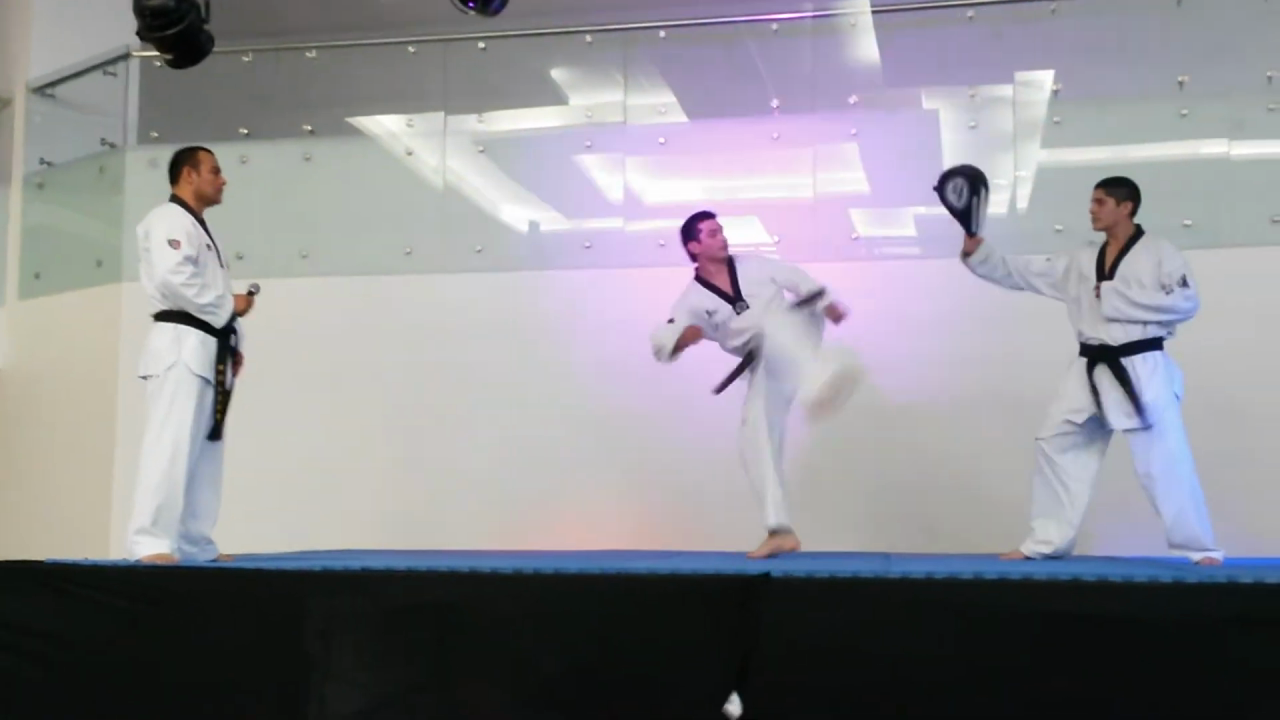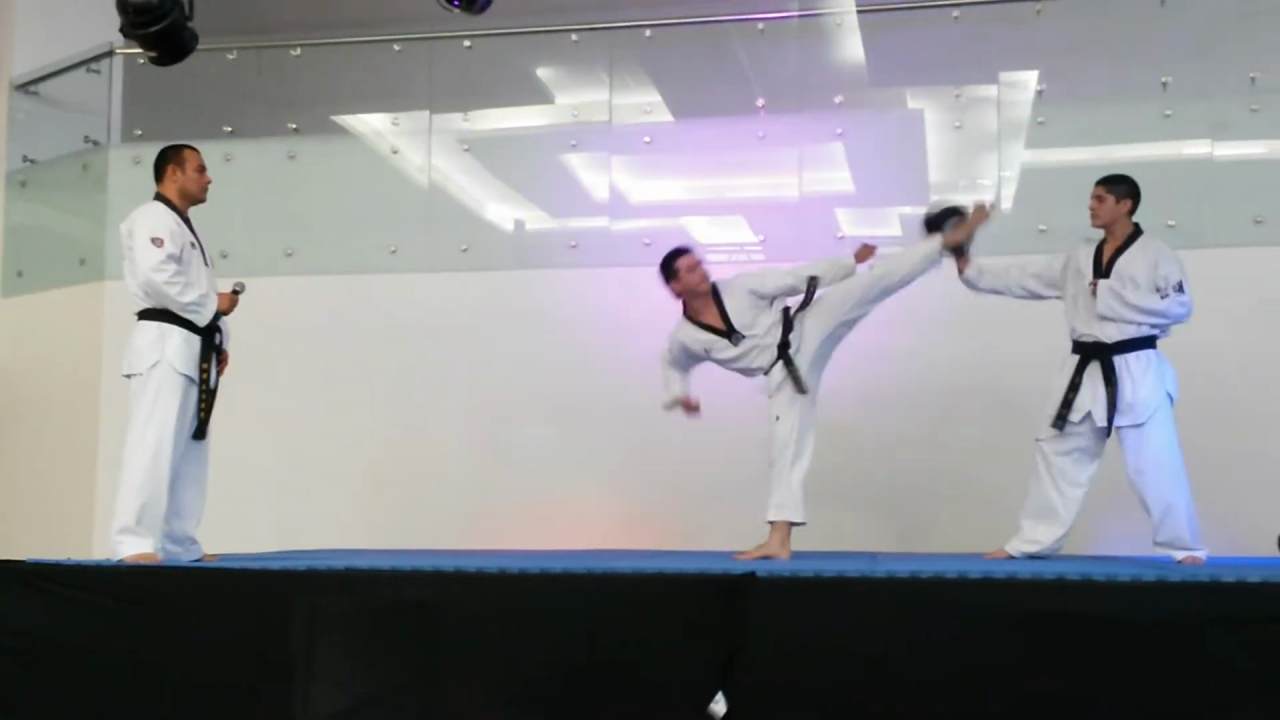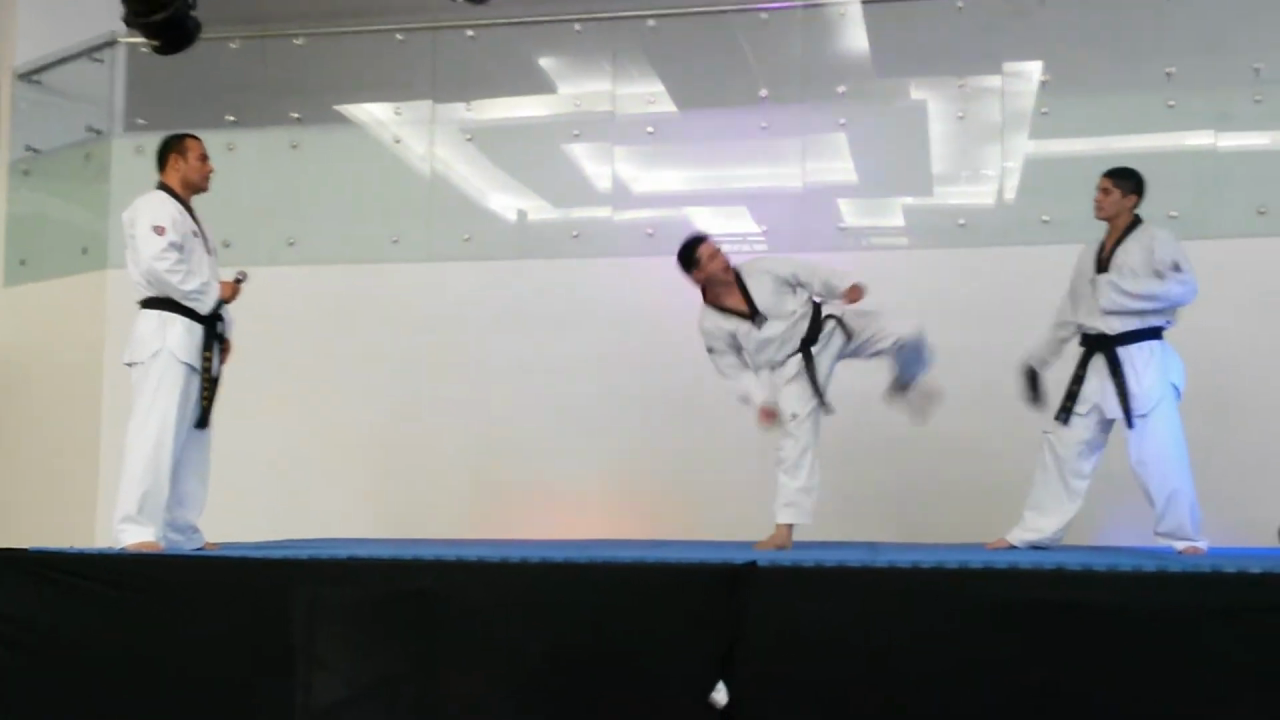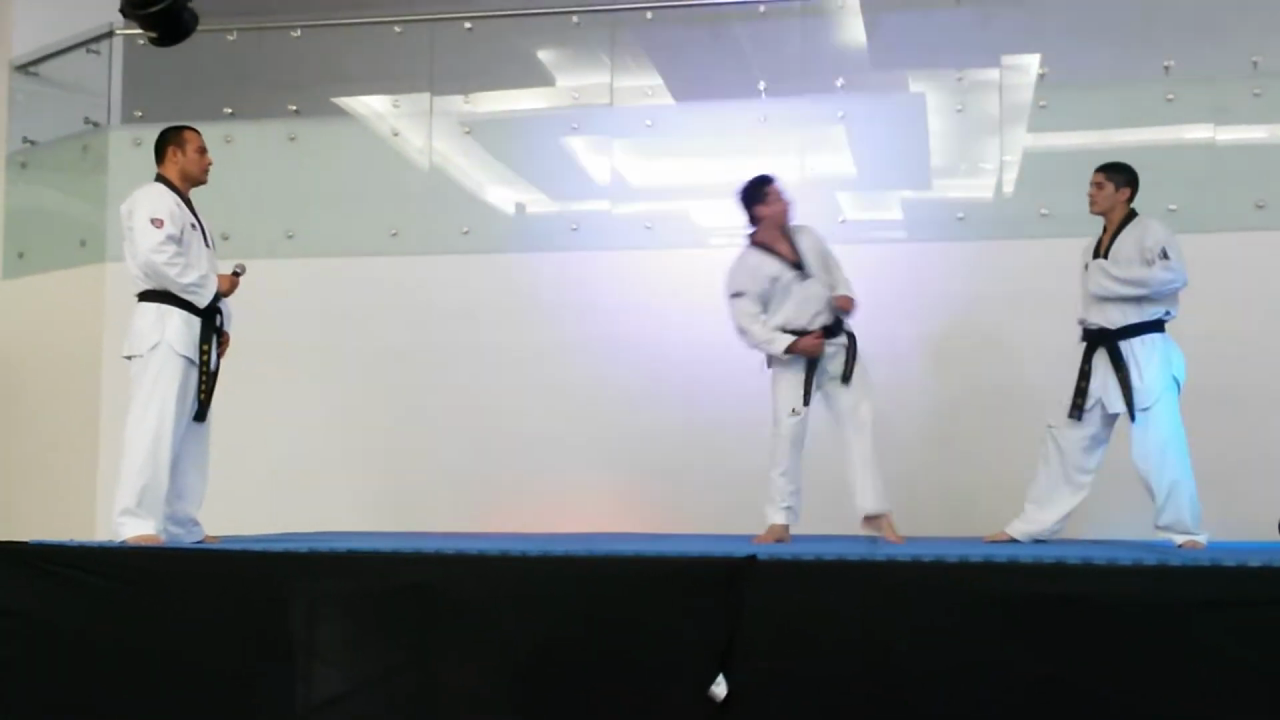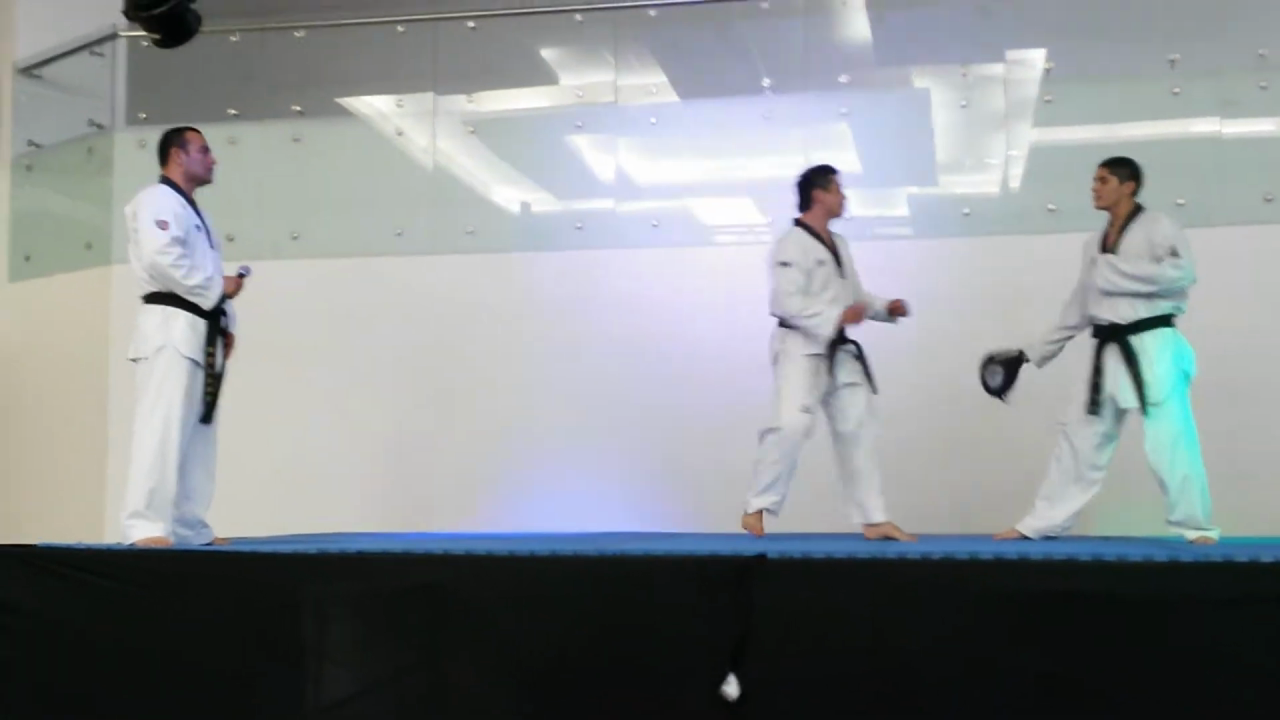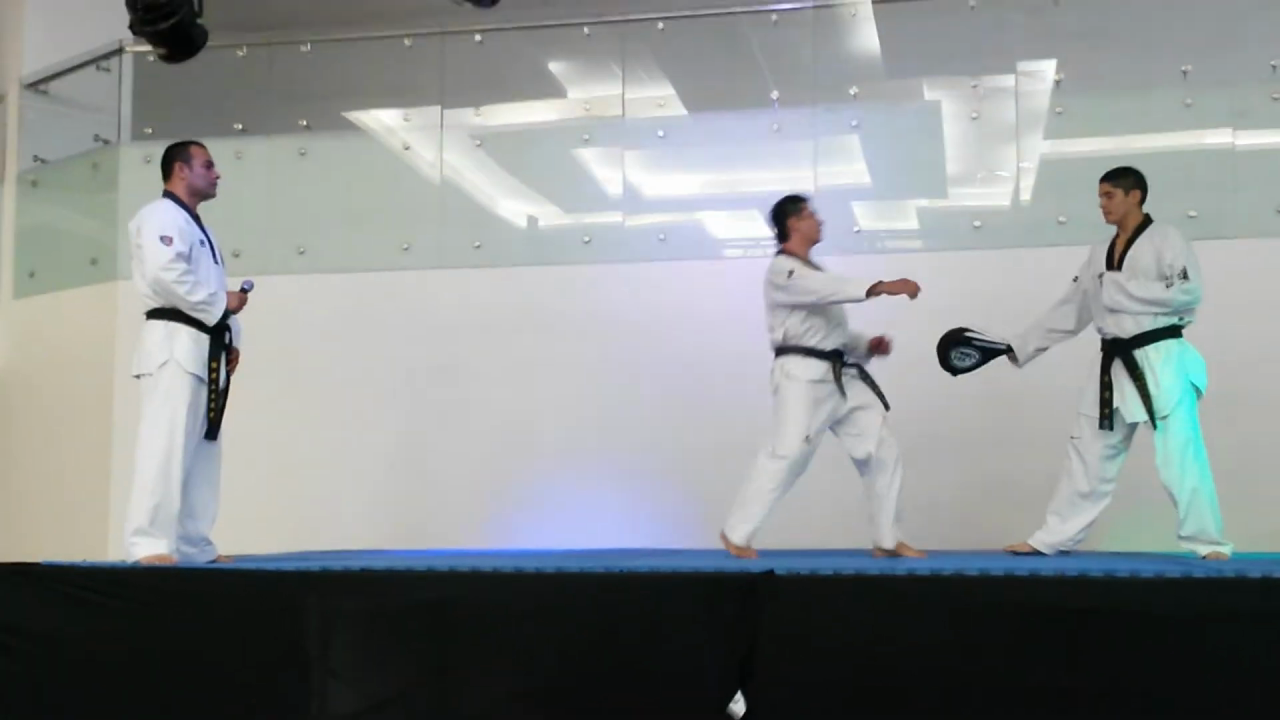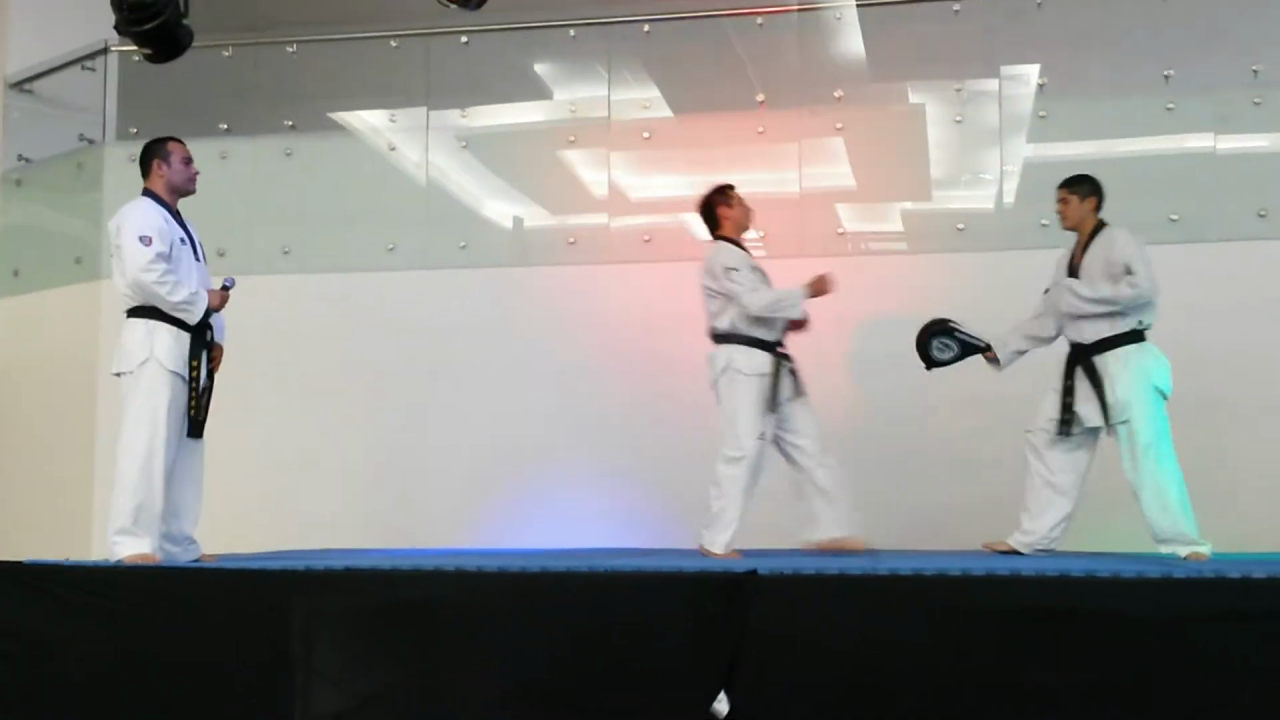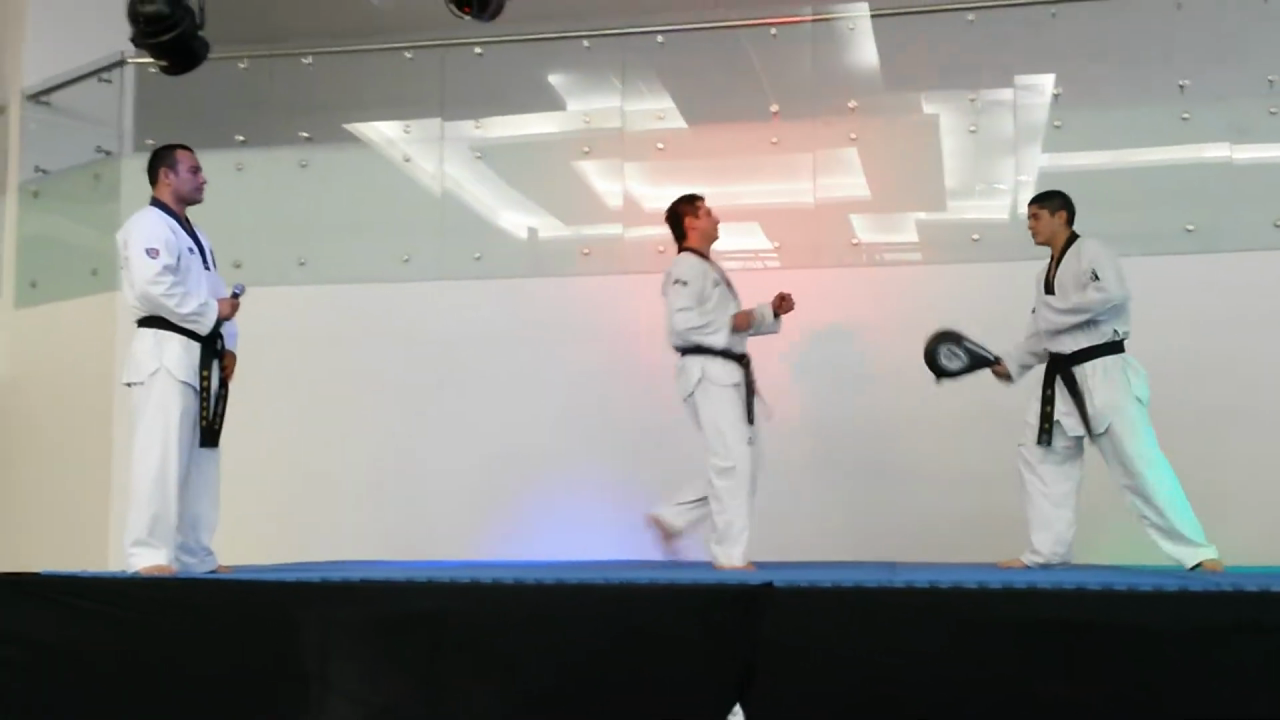
dt=0.2s
person 1, frame 1
left shoulder: (199, 230)
right shoulder: (169, 220)
right elbow: (173, 279)
left wrist: (231, 343)
right wrist: (229, 306)
left hip: (207, 349)
right hip: (181, 346)
left knee: (205, 449)
right knee: (171, 444)
left ankle: (194, 543)
right ankle: (150, 542)
person 1, frame 2
left shoulder: (185, 228)
right shoulder: (153, 218)
right elbow: (156, 277)
left wrist: (217, 340)
right wrist: (213, 305)
left hip: (192, 348)
right hip: (165, 344)
left knee: (189, 449)
right knee: (154, 443)
left ankle: (178, 543)
right ankle: (134, 542)
person 1, frame 3
left shoulder: (189, 218)
right shoulder: (155, 207)
right elbow: (158, 265)
left wrist: (220, 330)
right wrist: (215, 293)
left hip: (194, 337)
right hip: (167, 333)
left knee: (191, 437)
right knee: (156, 432)
left ankle: (180, 531)
right ankle: (136, 530)
person 1, frame 4
left shoulder: (188, 211)
right shoulder: (153, 200)
right elbow: (156, 257)
left wrist: (219, 322)
right wrist: (212, 286)
left hip: (193, 330)
right hip: (166, 326)
left knee: (189, 430)
right knee: (155, 425)
left ankle: (180, 524)
right ankle: (136, 523)
person 1, frame 5
left shoulder: (192, 212)
right shoulder: (157, 201)
right elbow: (161, 259)
left wrist: (224, 323)
right wrist: (217, 288)
left hip: (199, 332)
right hip: (171, 328)
left knee: (197, 430)
right knee: (162, 427)
left ankle: (189, 526)
right ankle: (145, 526)
person 1, frame 6
left shoulder: (197, 226)
right shoulder: (161, 216)
right elbow: (165, 275)
left wrist: (229, 338)
right wrist: (221, 304)
left hip: (204, 347)
right hip: (174, 343)
left knee: (201, 448)
right knee: (165, 444)
left ankle: (193, 544)
right ankle: (150, 544)
person 1, frame 7
left shoulder: (181, 225)
right shoulder: (140, 215)
left elbow: (197, 289)
right elbow: (144, 275)
left wrist: (213, 334)
right wrist: (201, 303)
left hip: (186, 346)
right hip: (155, 342)
left knee: (184, 446)
right knee: (148, 442)
left ankle: (176, 543)
right ankle: (132, 542)
person 1, frame 8
left shoulder: (194, 235)
right shoulder: (148, 225)
left elbow: (213, 294)
right elbow: (152, 287)
left wrist: (226, 343)
right wrist: (210, 313)
left hip: (199, 357)
right hip: (165, 353)
left knee: (200, 457)
right knee: (161, 455)
left ankle: (193, 554)
right ankle: (148, 554)
person 2, frame 1
left shoulder: (1159, 252)
right shoulder: (1080, 260)
left elbow: (1186, 303)
right elbow: (1021, 273)
left wrist: (1118, 297)
right wrist: (978, 253)
left hip: (1142, 370)
right hip: (1090, 371)
left knee: (1164, 462)
right knee: (1055, 447)
left ankle: (1198, 547)
right ankle: (1046, 543)
person 2, frame 2
left shoulder: (1155, 253)
right shoulder: (1079, 258)
left elbow: (1180, 306)
right elbow: (1023, 279)
left wrist: (1112, 296)
right wrist: (970, 269)
left hip: (1135, 369)
right hip: (1085, 369)
left knee: (1154, 461)
right knee: (1057, 450)
left ankle: (1183, 545)
right ankle: (1032, 541)
person 2, frame 3
left shoulder: (1156, 240)
right shoulder: (1092, 253)
left elbow: (1180, 290)
right elbow: (1071, 312)
left wrist: (1112, 289)
right wrist: (1039, 359)
left hip: (1143, 360)
right hip: (1096, 362)
left knee: (1159, 454)
right knee: (1065, 442)
left ankle: (1185, 536)
right ankle: (1034, 532)
person 2, frame 4
left shoulder: (1150, 232)
right shoulder: (1094, 247)
left elbow: (1171, 276)
left wrist: (1105, 277)
left hip: (1144, 353)
right hip: (1098, 356)
left knee: (1159, 448)
right knee: (1068, 438)
left ankle: (1184, 530)
right ankle: (1033, 525)
person 2, frame 5
left shoulder: (1158, 226)
right shoulder: (1095, 244)
left elbow: (1180, 274)
right elbow: (1078, 308)
left wrist: (1114, 271)
right wrist: (1037, 352)
left hip: (1153, 347)
right hip: (1106, 351)
left knee: (1170, 442)
right knee: (1079, 436)
left ankle: (1196, 526)
right ankle: (1043, 523)
person 2, frame 6
left shoulder: (1166, 239)
right shoulder: (1100, 254)
left elbow: (1188, 294)
right elbow: (1068, 311)
left wrist: (1122, 290)
right wrist: (1020, 348)
left hip: (1161, 360)
right hip: (1115, 364)
left knee: (1179, 456)
right knee: (1090, 452)
left ankle: (1208, 542)
right ankle: (1054, 538)
person 2, frame 7
left shoulder: (1119, 242)
right shoulder: (1068, 259)
left elbow: (1138, 291)
right elbow: (1046, 319)
left wrist: (1075, 294)
right wrist: (1001, 350)
left hip: (1125, 363)
right hip: (1082, 369)
left knee: (1148, 458)
right knee: (1047, 443)
left ankle: (1187, 543)
right ankle: (1032, 537)
person 2, frame 8
left shoulder: (1090, 252)
right shoulder: (1050, 271)
left elbow: (1110, 296)
right elbow: (1042, 335)
left wrist: (1049, 309)
right wrist: (1011, 363)
left hip: (1104, 372)
right hip: (1061, 379)
left knee: (1139, 463)
right knee: (1038, 458)
left ankle: (1195, 550)
right ankle: (1046, 551)
person 3, frame 1
left shoulder: (752, 266)
right shoulder: (693, 299)
left elbow: (800, 280)
right elbow: (660, 344)
left wrist: (826, 304)
right wrist: (680, 338)
right hip: (765, 362)
right knee: (757, 439)
right ankle: (780, 532)
person 3, frame 2
left shoulder: (737, 286)
right shoulder: (685, 336)
left elbow: (799, 277)
right elbow: (672, 364)
left wrist: (851, 262)
right wrist: (679, 396)
left hip: (807, 330)
right hip: (786, 371)
left knee: (866, 285)
right knee: (789, 441)
left ankle: (948, 242)
right ankle: (779, 539)
person 3, frame 3
left shoulder: (758, 269)
right shoulder: (710, 321)
left elbow: (812, 274)
right elbow: (732, 368)
left wrist: (844, 288)
right wrist: (760, 401)
left hip: (828, 329)
right hip: (795, 366)
left knee: (906, 343)
right knee: (796, 441)
left ankle: (904, 386)
right ankle: (784, 529)
person 3, frame 4
left shoulder: (806, 237)
right shoulder: (746, 267)
left elbow: (835, 276)
right elbow: (749, 325)
left wrist: (844, 296)
right wrist: (792, 346)
left hip: (835, 344)
right hip: (794, 357)
left knee: (859, 424)
right knee: (788, 432)
left ankle: (874, 511)
right ankle: (781, 520)
person 3, frame 5
left shoulder: (837, 244)
right shoulder: (791, 245)
left elbow: (855, 296)
right elbow: (788, 302)
left wrist: (885, 309)
right wrist: (837, 319)
left hip: (840, 351)
right hip: (800, 349)
left knee: (858, 431)
right knee: (791, 426)
left ankle: (874, 520)
right ankle: (757, 506)
person 3, frame 6
left shoulder: (814, 272)
right shoulder: (783, 271)
right elbow: (824, 293)
left wrist: (867, 346)
right wrist: (880, 287)
left hip: (840, 374)
right hip: (802, 375)
left knee: (881, 452)
right knee: (787, 454)
left ankle: (888, 541)
right ankle: (737, 534)
person 3, frame 7
left shoulder: (737, 258)
right shoulder: (723, 257)
right elbow: (758, 303)
left wrist: (786, 325)
right wrist: (806, 292)
left hip: (770, 365)
right hip: (742, 365)
left knee: (806, 446)
right knee: (742, 451)
left ankle: (831, 532)
right ankle: (715, 542)
person 3, frame 8
left shoulder: (707, 269)
right shoulder: (686, 268)
left elbow: (726, 330)
right elbow: (683, 323)
left wrist: (771, 313)
right wrist: (731, 323)
left hip: (728, 375)
right hip: (709, 374)
left knee: (738, 460)
right knee: (732, 462)
left ankle: (670, 519)
right ankle: (731, 556)
